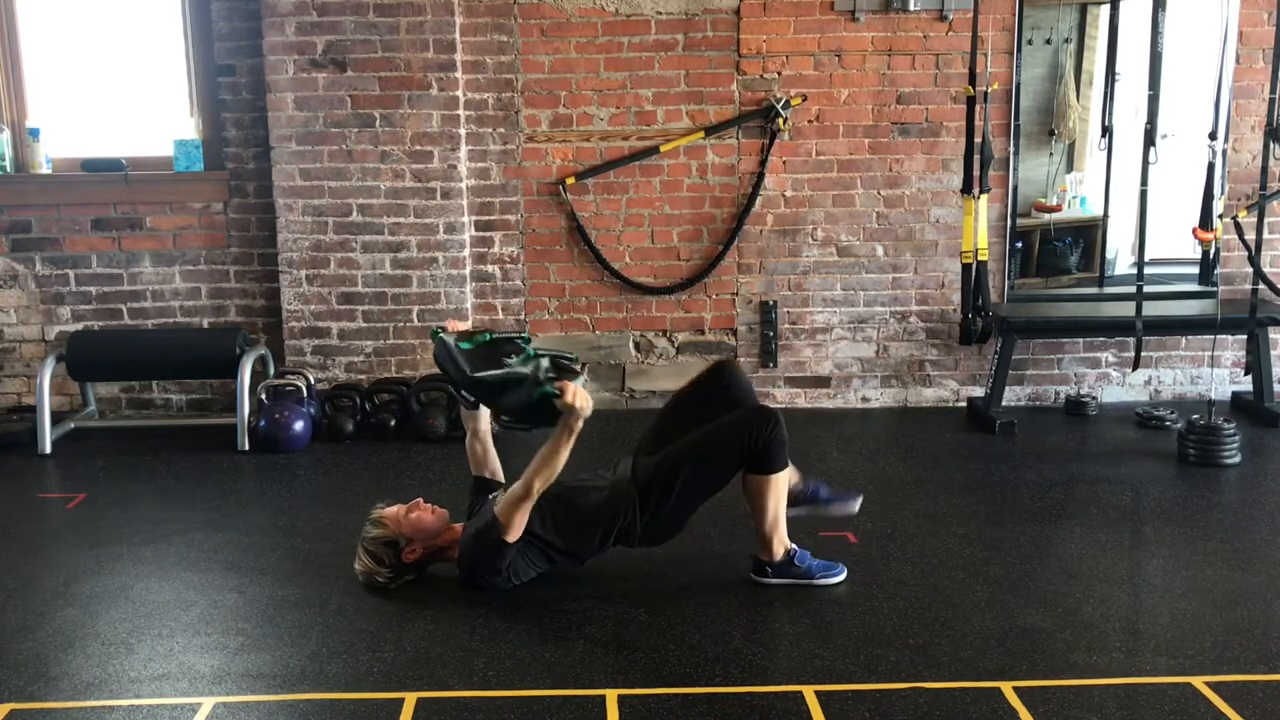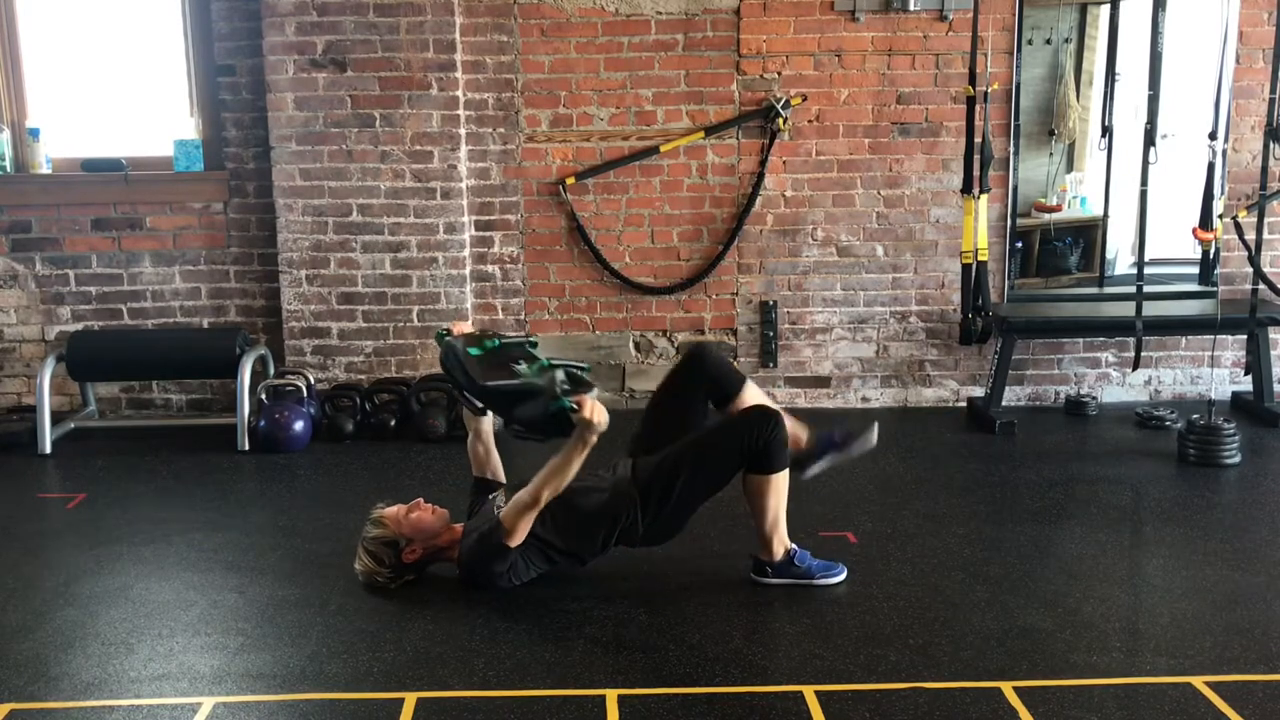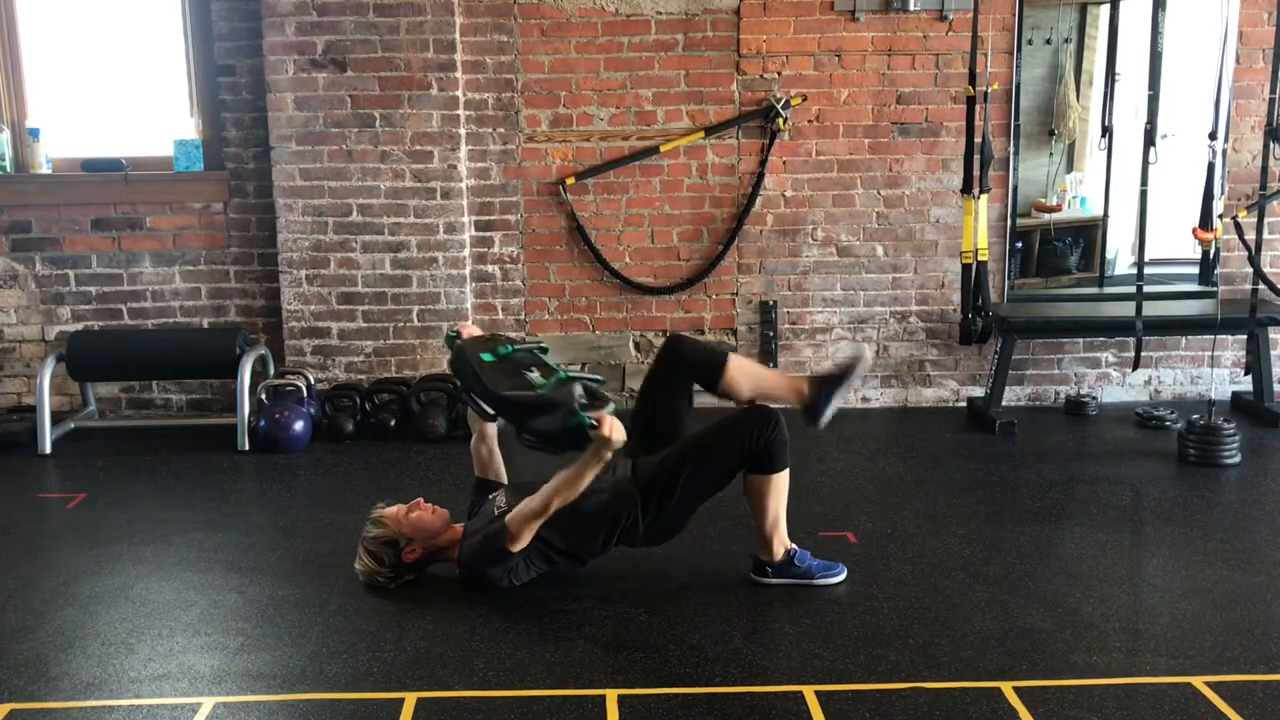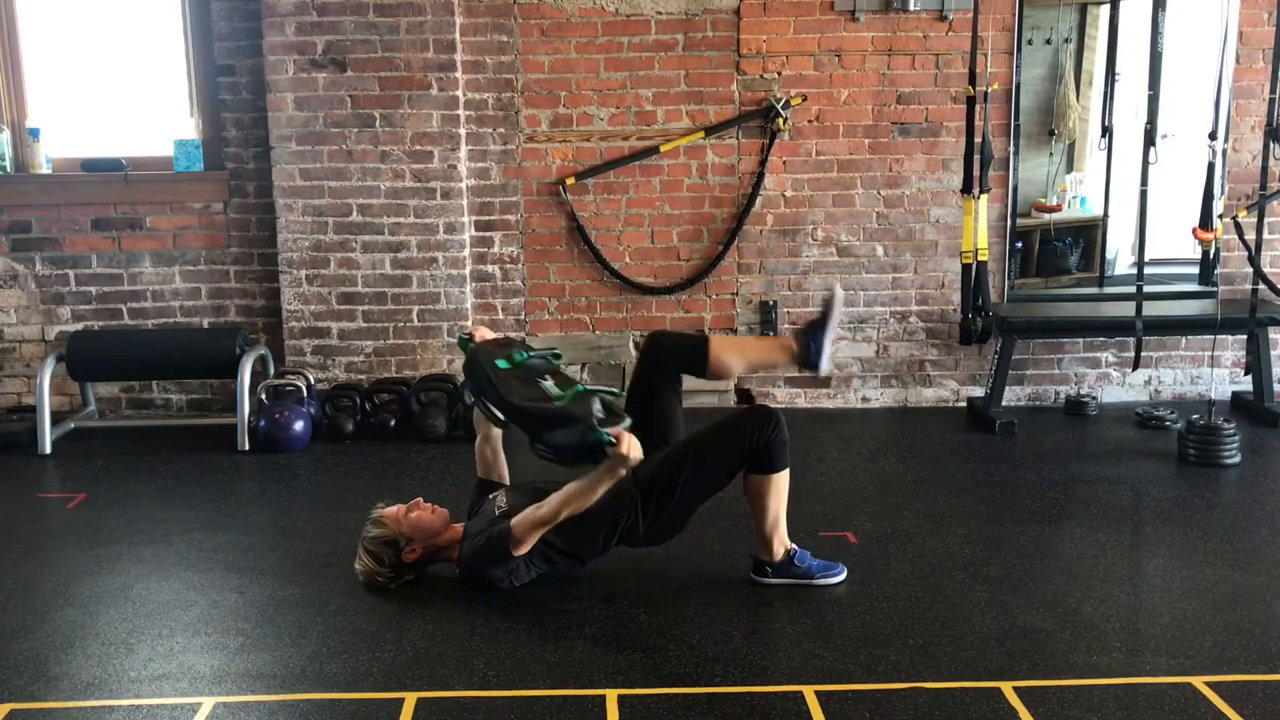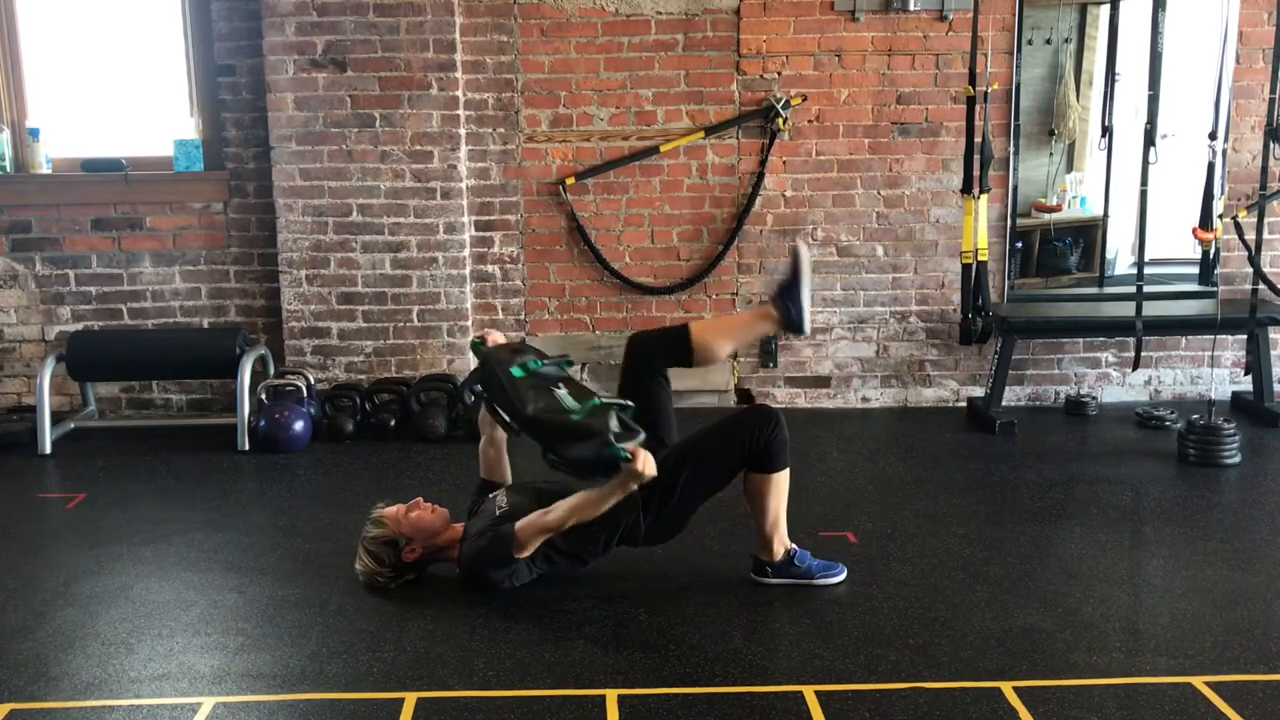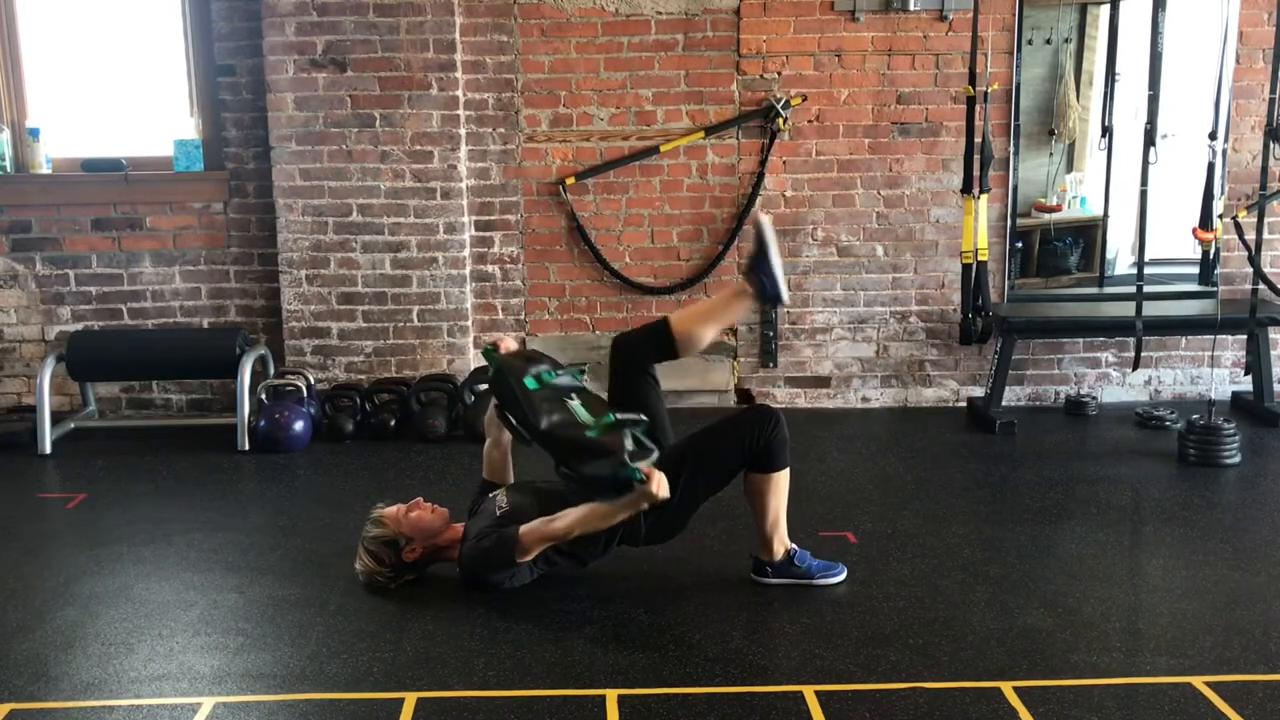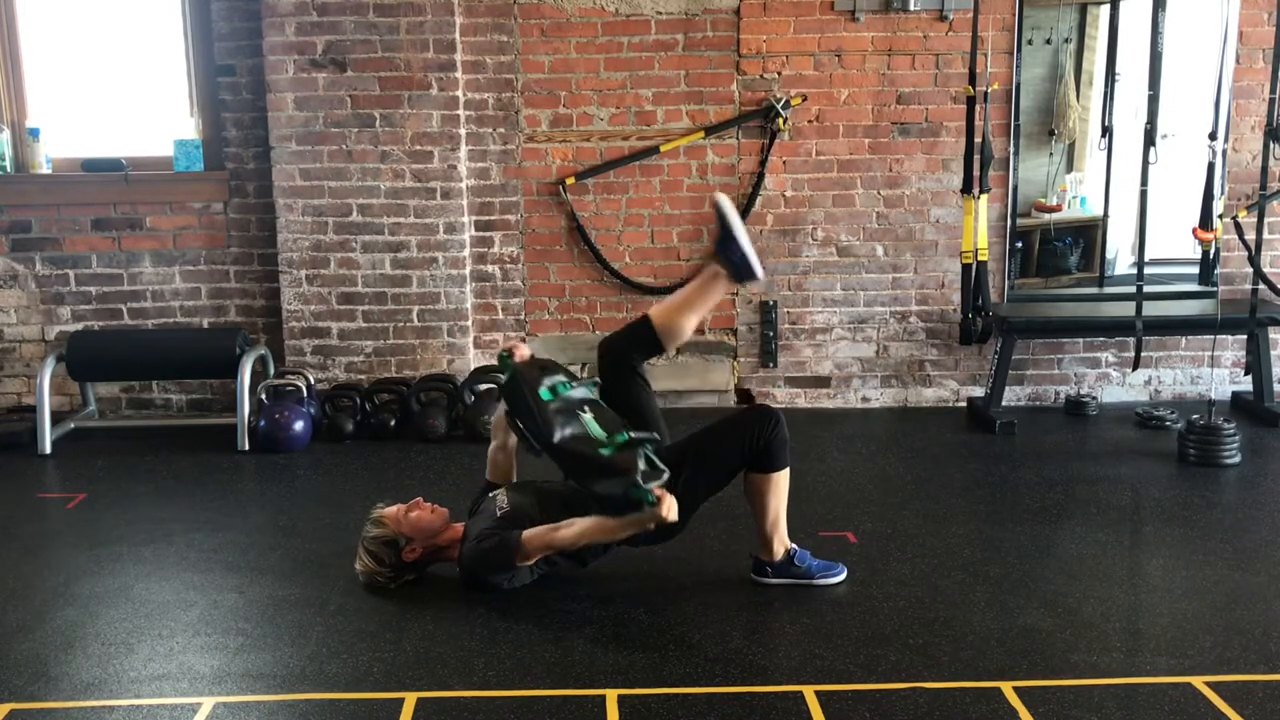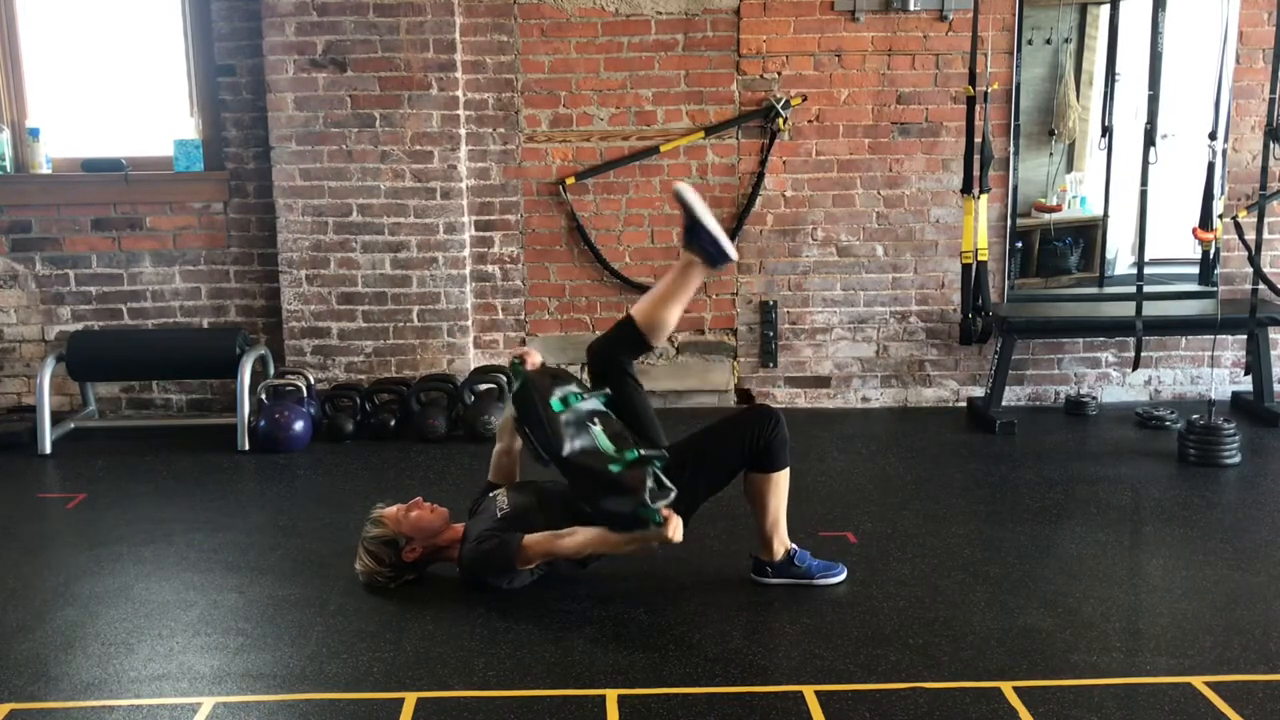
dt=0.1s
person 1, frame 1
left shoulder: (479, 515)
right shoulder: (480, 557)
left elbow: (478, 437)
right elbow: (528, 490)
right wrist: (568, 425)
left hip: (632, 475)
right hip: (647, 504)
left knee: (726, 376)
right knee: (762, 424)
left ankle: (791, 490)
right ankle: (777, 557)
person 1, frame 2
left shoulder: (482, 516)
right shoulder: (482, 560)
left elbow: (480, 441)
right elbow: (536, 498)
right wrist: (583, 438)
left hip: (634, 472)
right hip: (648, 504)
left knee: (700, 362)
right knee: (762, 426)
left ankle: (806, 448)
right ankle: (777, 557)
person 1, frame 3
left shoulder: (480, 516)
right shoulder: (481, 559)
left elbow: (483, 438)
right elbow: (542, 508)
right wrist: (599, 453)
left hip: (634, 483)
right hip: (648, 506)
left knee: (680, 354)
right knee: (762, 426)
left ankle: (809, 395)
right ankle: (775, 558)
person 1, frame 4
left shoulder: (481, 514)
right shoulder: (482, 558)
left elbow: (489, 442)
right elbow: (546, 516)
right wrist: (615, 468)
left hip: (631, 479)
right hip: (648, 505)
left knee: (662, 349)
right knee: (761, 424)
left ankle: (799, 348)
right ankle: (776, 558)
person 1, frame 5
left shoulder: (480, 513)
right shoulder: (480, 556)
left elbow: (492, 440)
right elbow: (553, 524)
right wrist: (627, 480)
left hip: (628, 475)
right hip: (648, 493)
left knee: (647, 349)
right knee: (763, 425)
left ankle: (781, 315)
right ankle: (775, 559)
person 1, frame 6
left shoulder: (482, 513)
right shoulder: (483, 557)
left elbow: (497, 442)
right elbow: (557, 529)
right wrist: (638, 499)
left hip: (635, 469)
right hip: (649, 505)
left knee: (632, 349)
right knee: (762, 424)
left ankle: (754, 288)
right ankle: (776, 559)
person 1, frame 7
left shoulder: (483, 512)
right shoulder: (481, 555)
left elbow: (502, 442)
right elbow: (561, 538)
right wrist: (647, 516)
right hip: (655, 496)
left knee: (620, 352)
right knee: (763, 424)
left ankle: (726, 270)
right ankle: (775, 558)
person 1, frame 8
left shoulder: (483, 513)
right shoulder: (483, 556)
left elbow: (506, 445)
right elbow: (561, 544)
right wrist: (653, 534)
left knee: (608, 355)
right knee: (762, 423)
left ankle: (699, 258)
right ankle: (776, 558)
